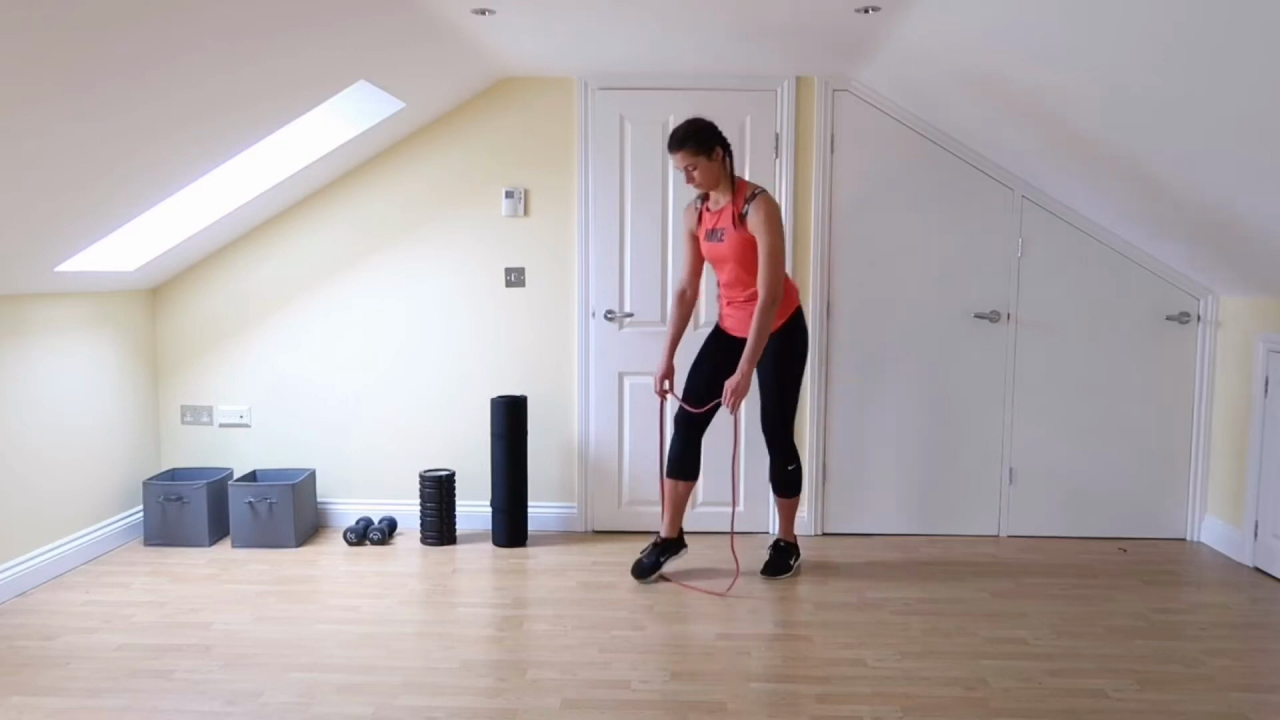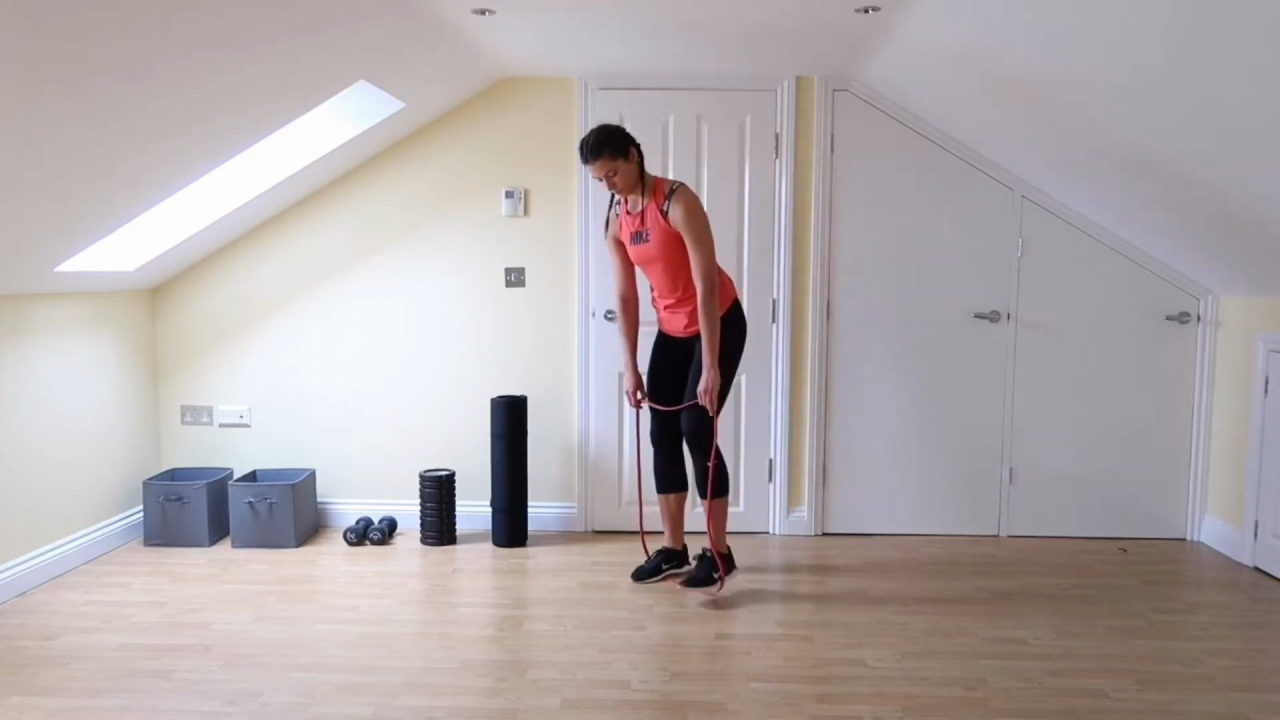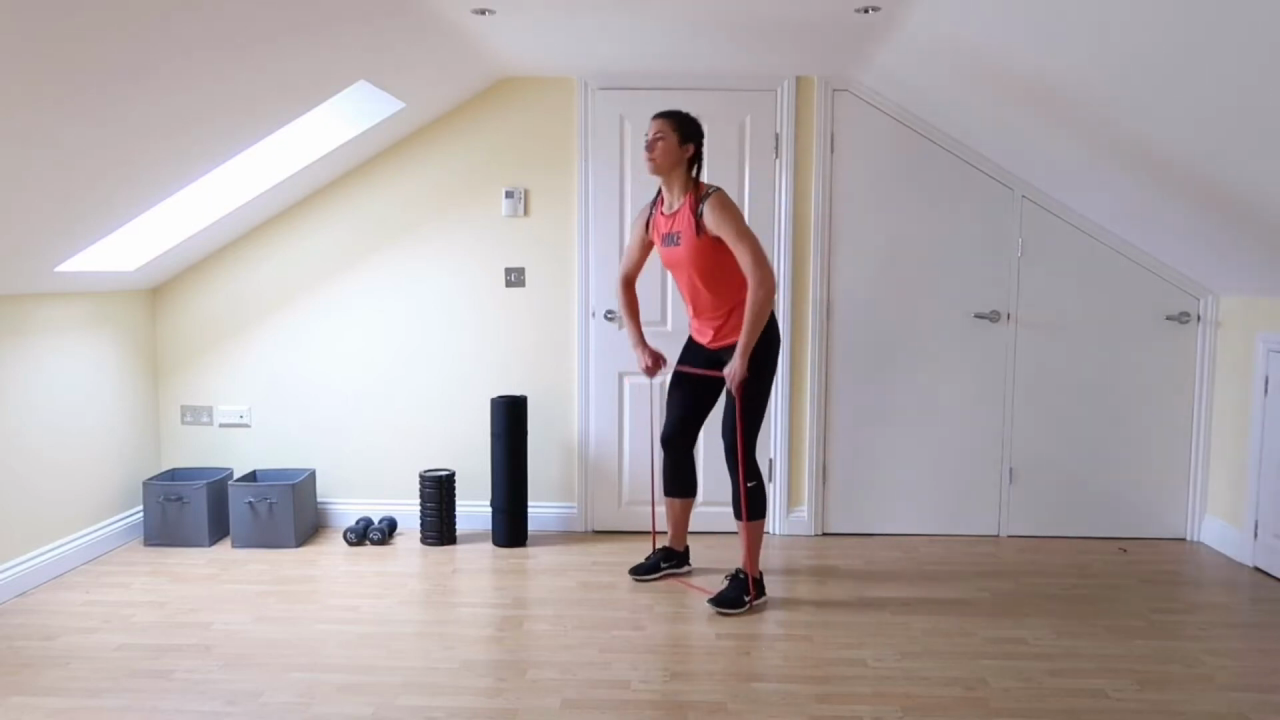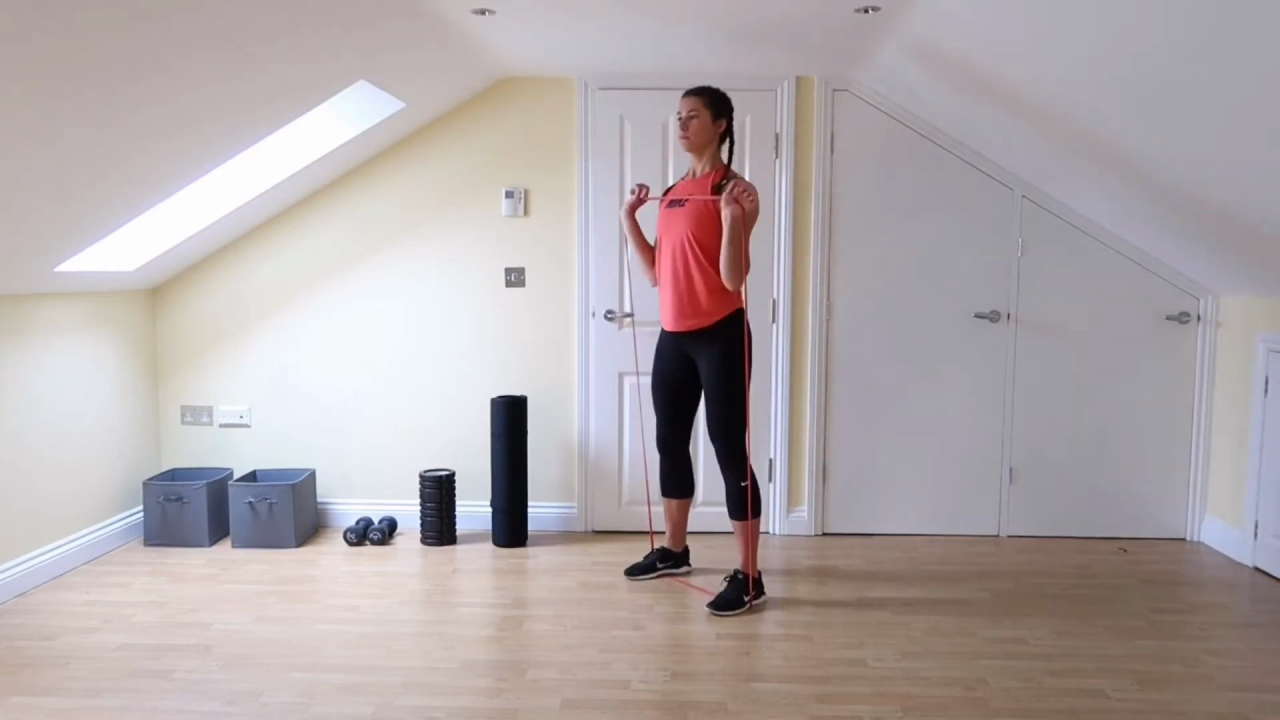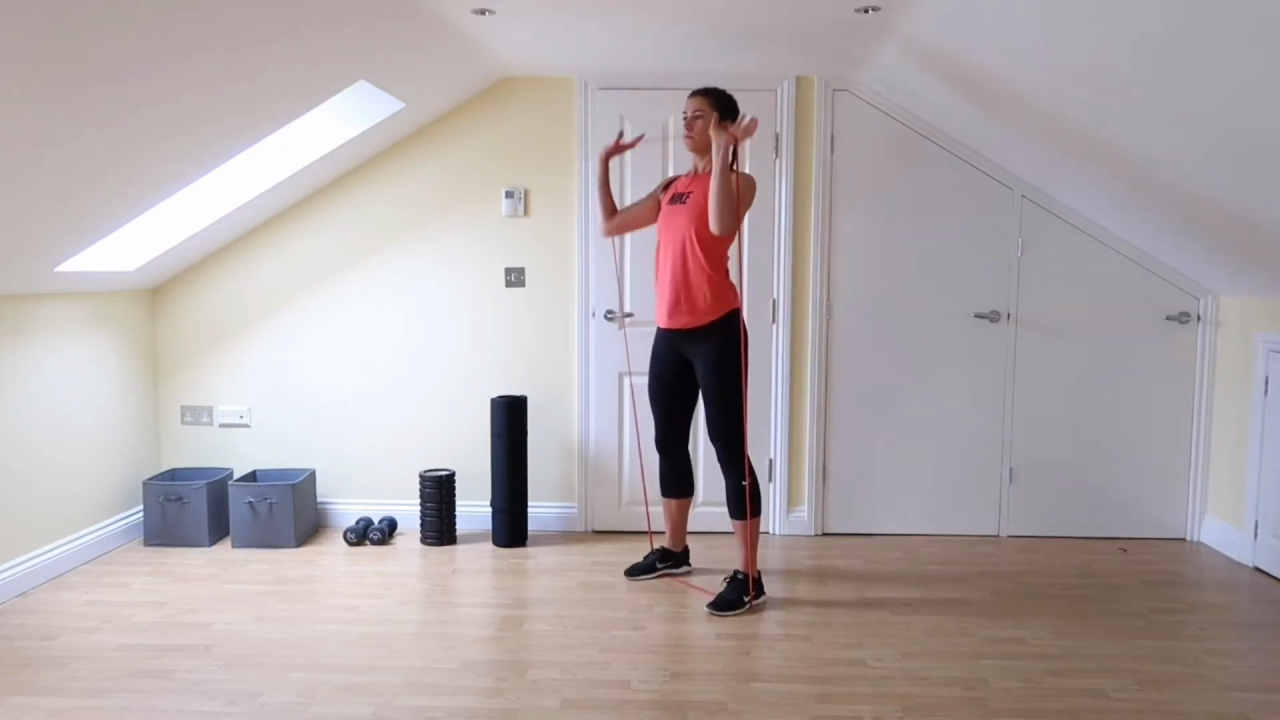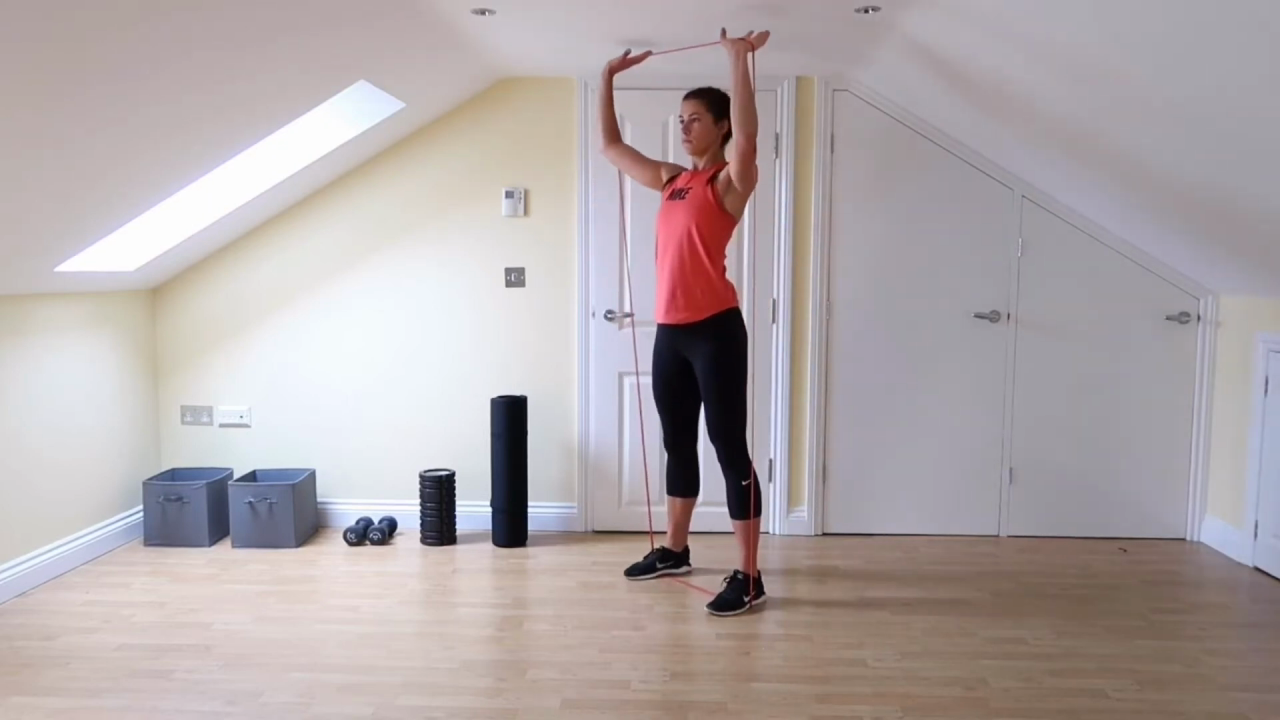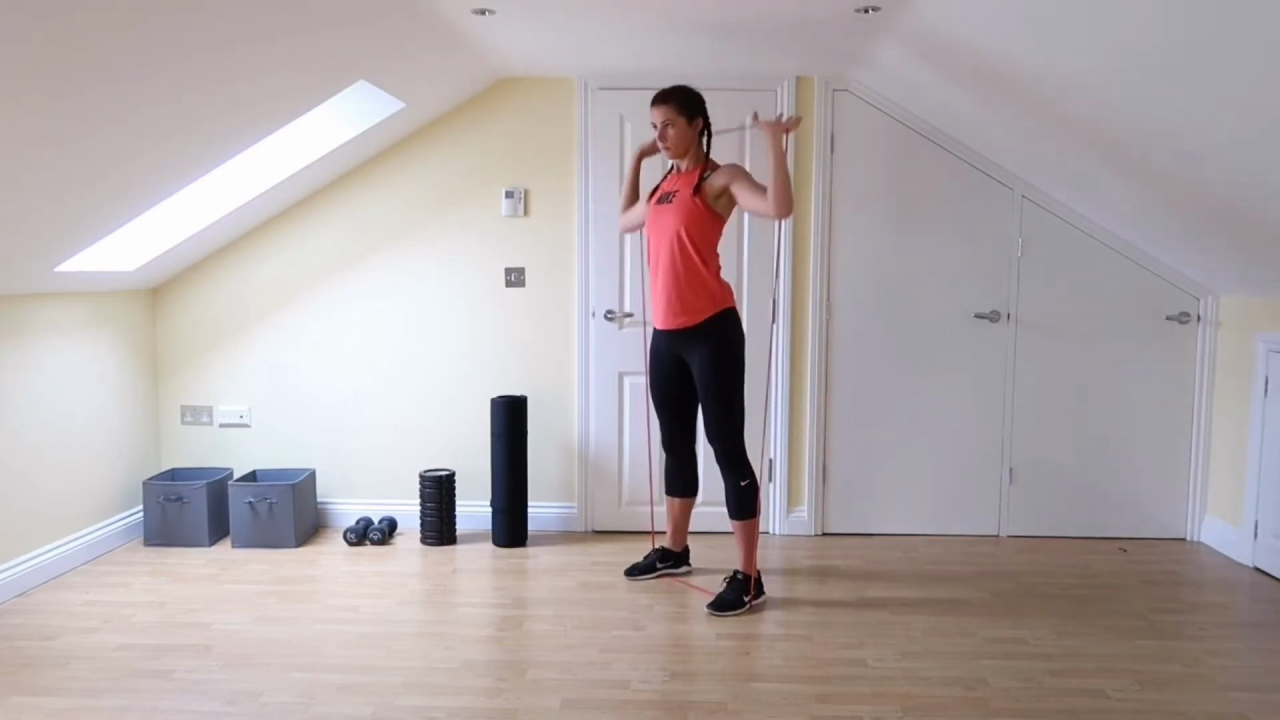
dt=0.7s
person 1, frame 1
left shoulder: (758, 206)
right shoulder: (696, 212)
left elbow: (770, 293)
right elbow: (686, 289)
left wrist: (745, 371)
right wrist: (667, 357)
left hip: (780, 330)
right hip: (728, 328)
left knee: (776, 434)
right knee: (687, 422)
left ankle: (787, 542)
right ankle: (669, 537)
person 1, frame 2
left shoulder: (678, 200)
right shoulder: (615, 219)
left elbow: (706, 285)
right elbow: (626, 297)
left wrist: (711, 366)
right wrist: (631, 367)
left hip: (718, 322)
right hip: (671, 330)
left knee: (696, 429)
right knee: (662, 434)
left ankle: (719, 552)
right ankle: (673, 548)
person 1, frame 3
left shoulder: (712, 206)
right shoulder: (651, 216)
left elbow: (763, 279)
right elbow: (625, 281)
left wrist: (742, 358)
right wrist: (639, 344)
left hip: (750, 341)
right hip: (702, 341)
left knee: (737, 450)
right knee: (674, 438)
left ankle: (750, 577)
right ankle: (675, 550)
person 1, frame 4
left shoulder: (735, 189)
right shoulder: (673, 192)
left elbow: (733, 279)
left wrist: (733, 219)
right wrist: (628, 217)
left hip: (719, 336)
right hip: (673, 336)
left knee: (729, 450)
right knee: (670, 442)
left ankle: (748, 577)
right ankle: (673, 550)
person 1, frame 5
left shoulder: (737, 182)
right shoulder: (671, 188)
left elbow: (720, 224)
right elbow: (610, 225)
left wrist: (723, 151)
right wrist: (605, 162)
left hip: (715, 331)
right hip: (670, 333)
left knee: (728, 447)
right knee: (669, 441)
left ankle: (749, 577)
right ankle: (674, 549)
person 1, frame 6
left shoulder: (733, 180)
right shoulder: (670, 179)
left elbow: (748, 136)
right elbow: (610, 145)
left wrist: (739, 59)
right wrist: (609, 78)
left hip: (715, 331)
right hip: (670, 332)
left knee: (729, 448)
right knee: (678, 443)
left ankle: (748, 576)
right ankle: (674, 549)
person 1, frame 7
left shoulder: (722, 178)
right shoulder: (663, 184)
left elbow: (779, 208)
right elbow: (625, 219)
left wrist: (775, 142)
right wrist: (638, 160)
left hip: (711, 331)
right hip: (666, 334)
left knee: (727, 448)
right knee: (675, 444)
left ankle: (748, 576)
right ankle: (674, 549)
